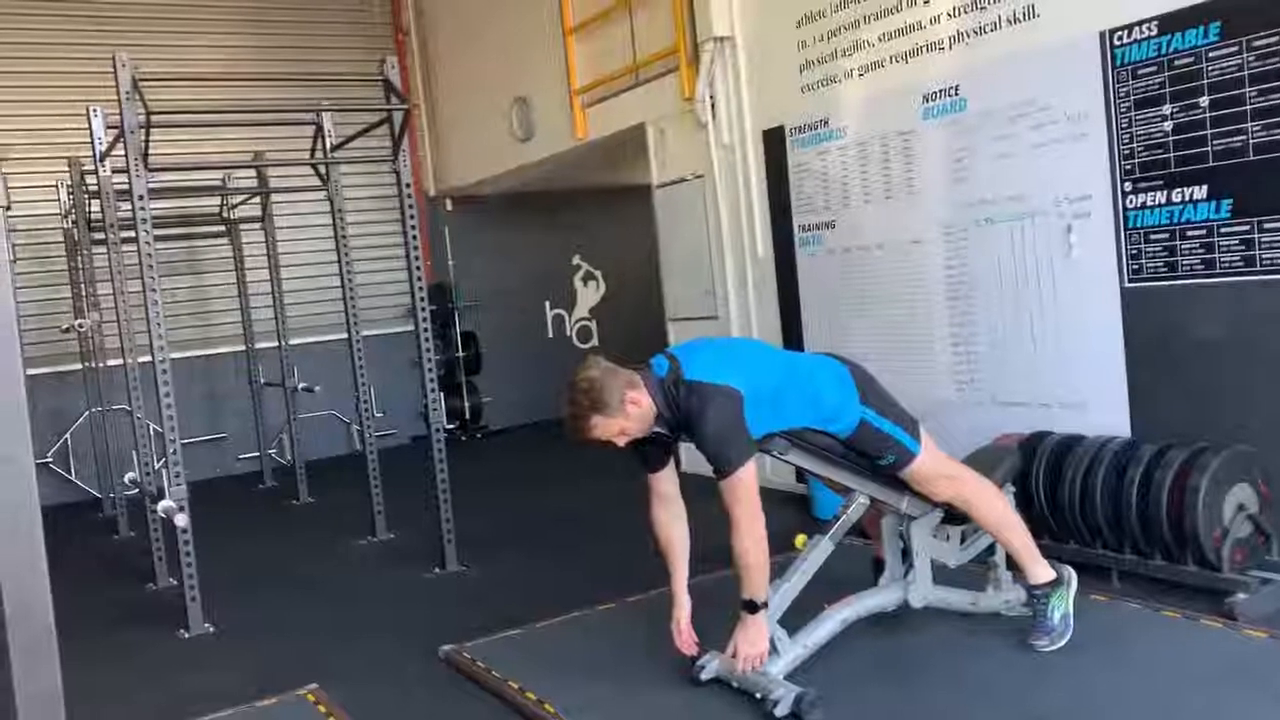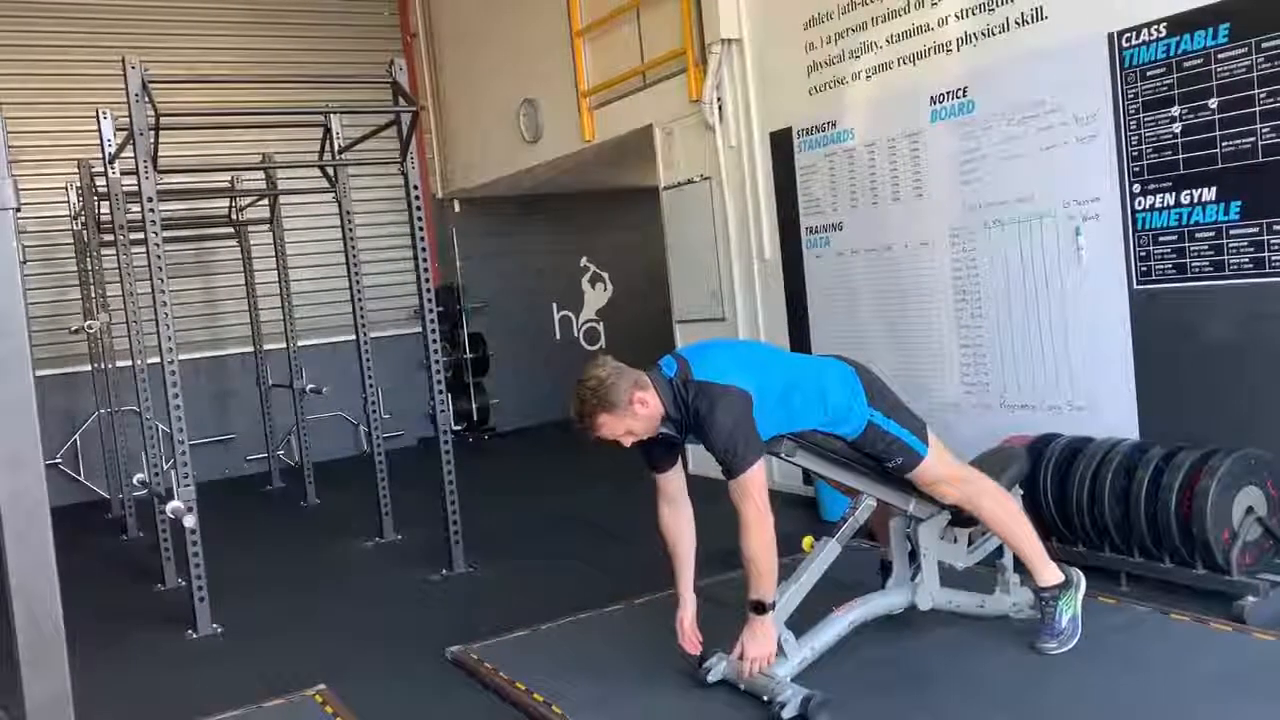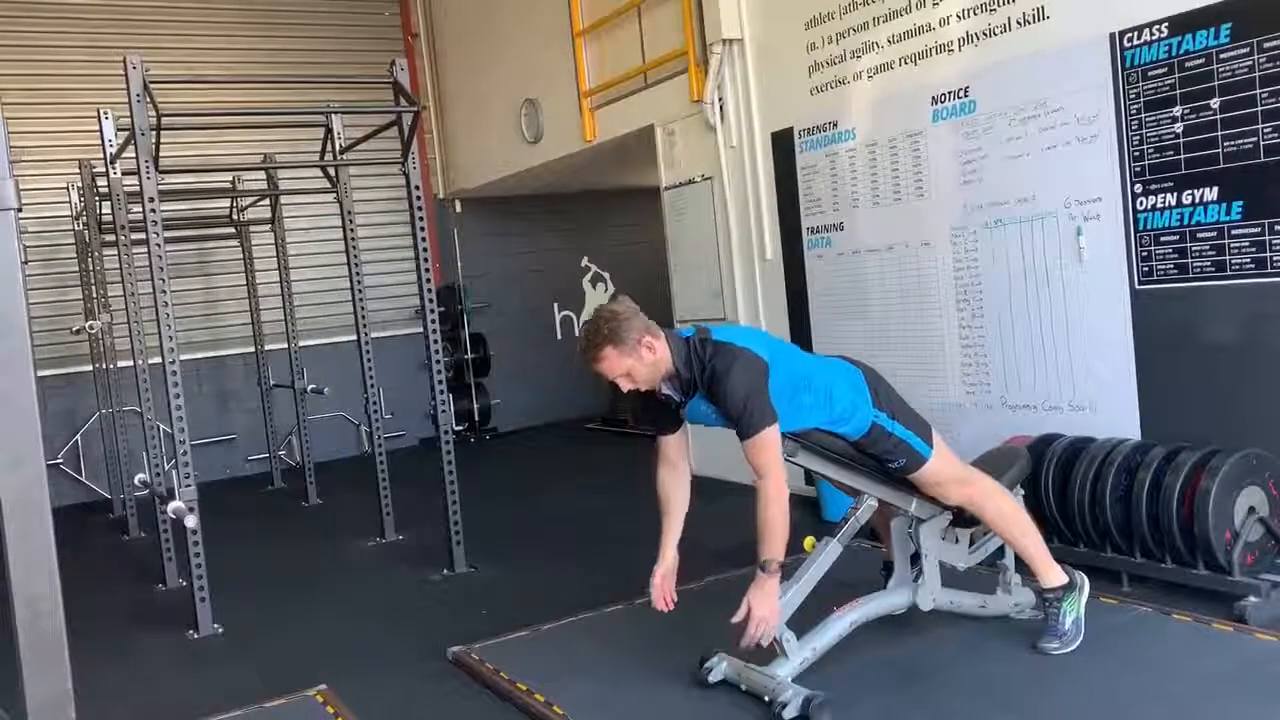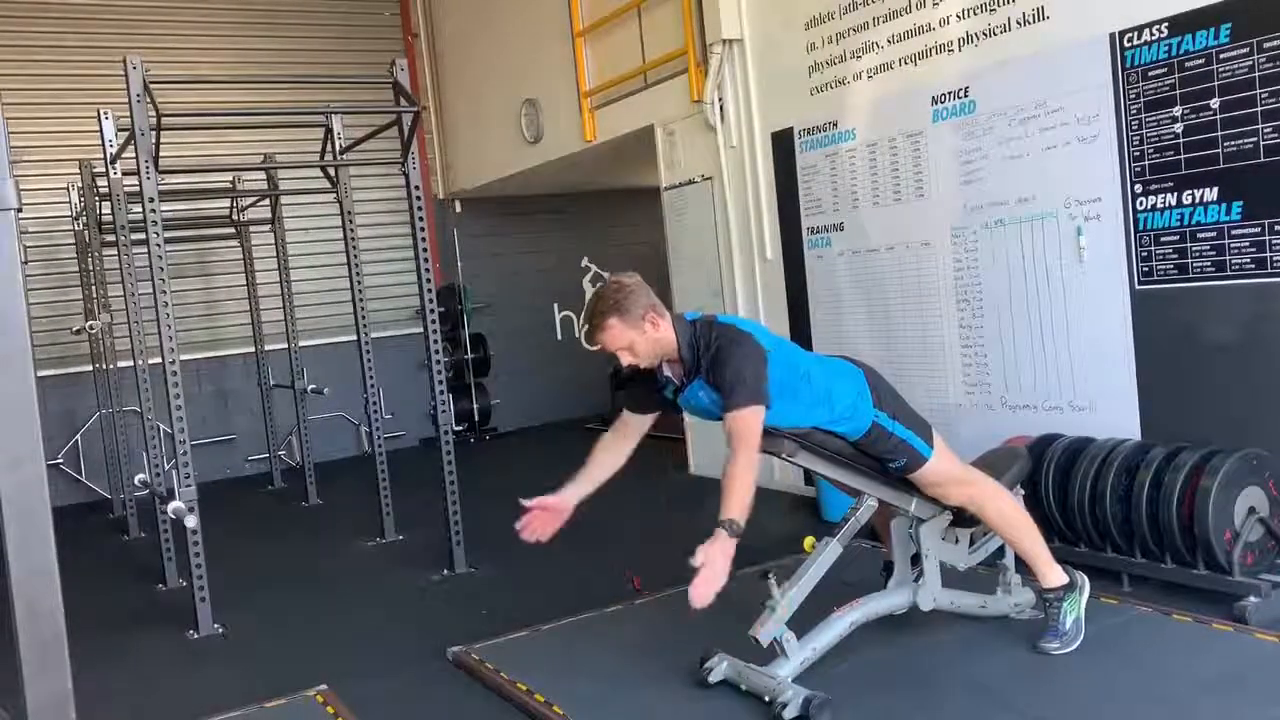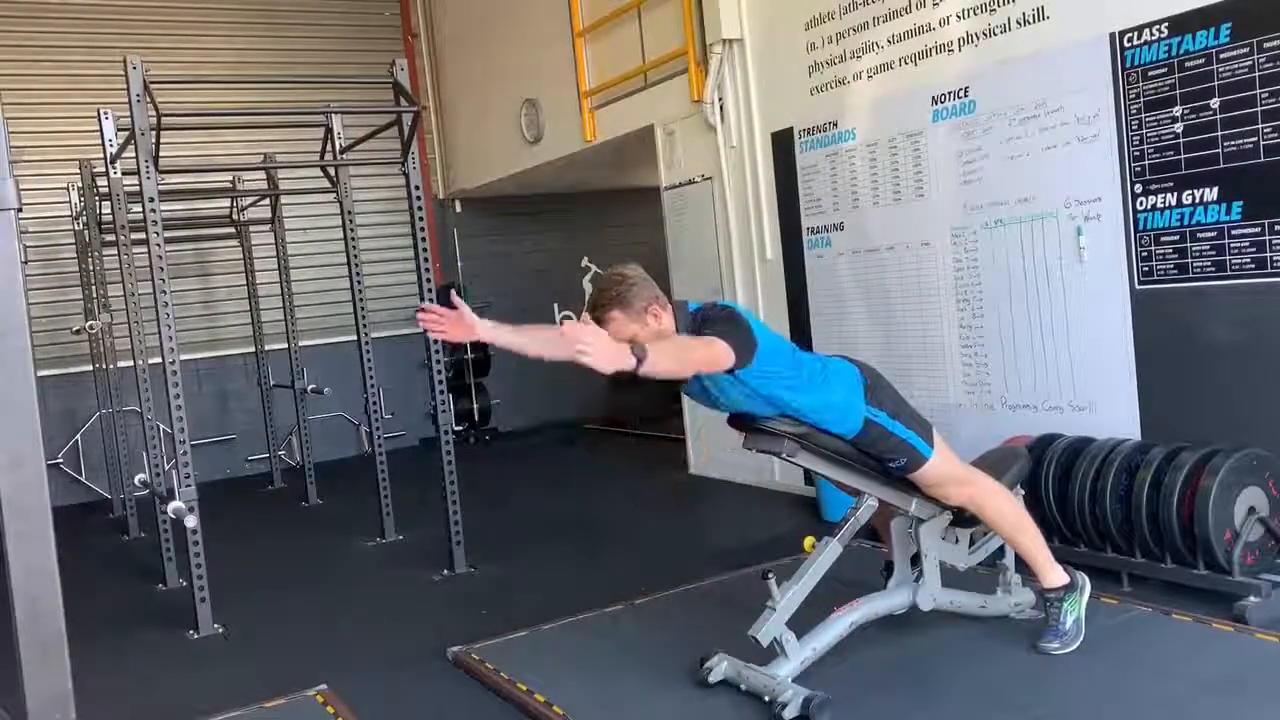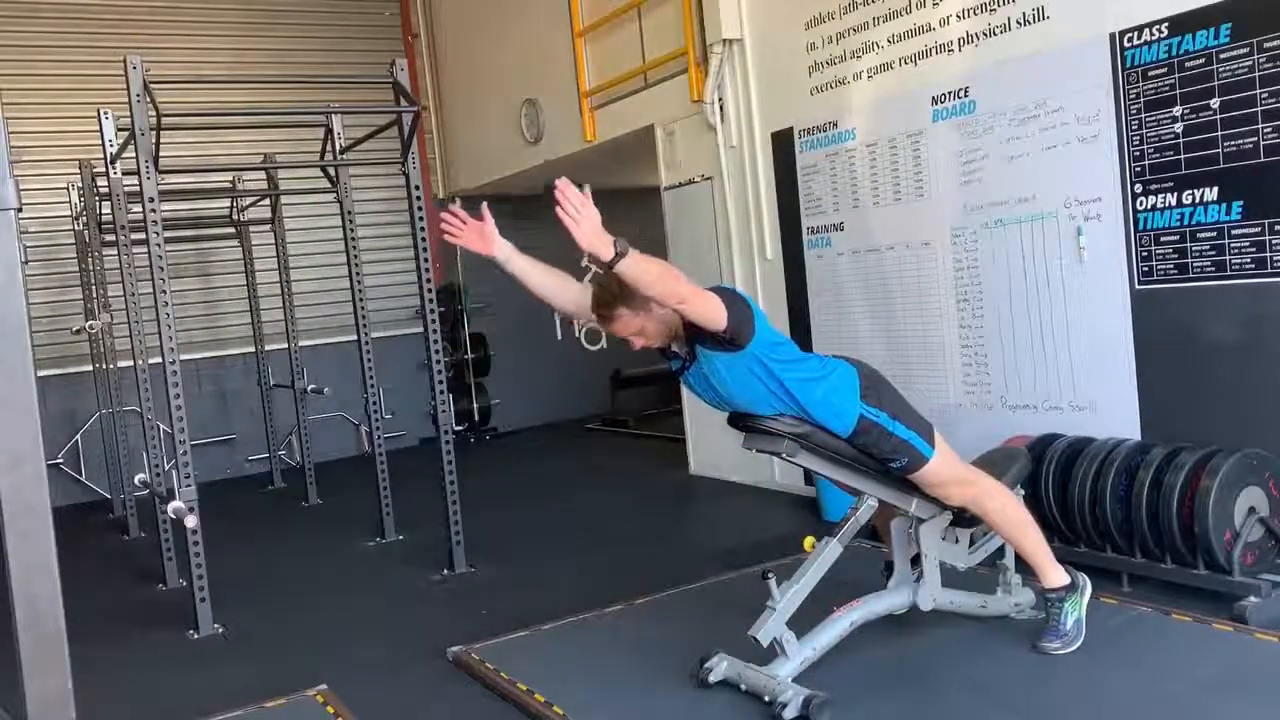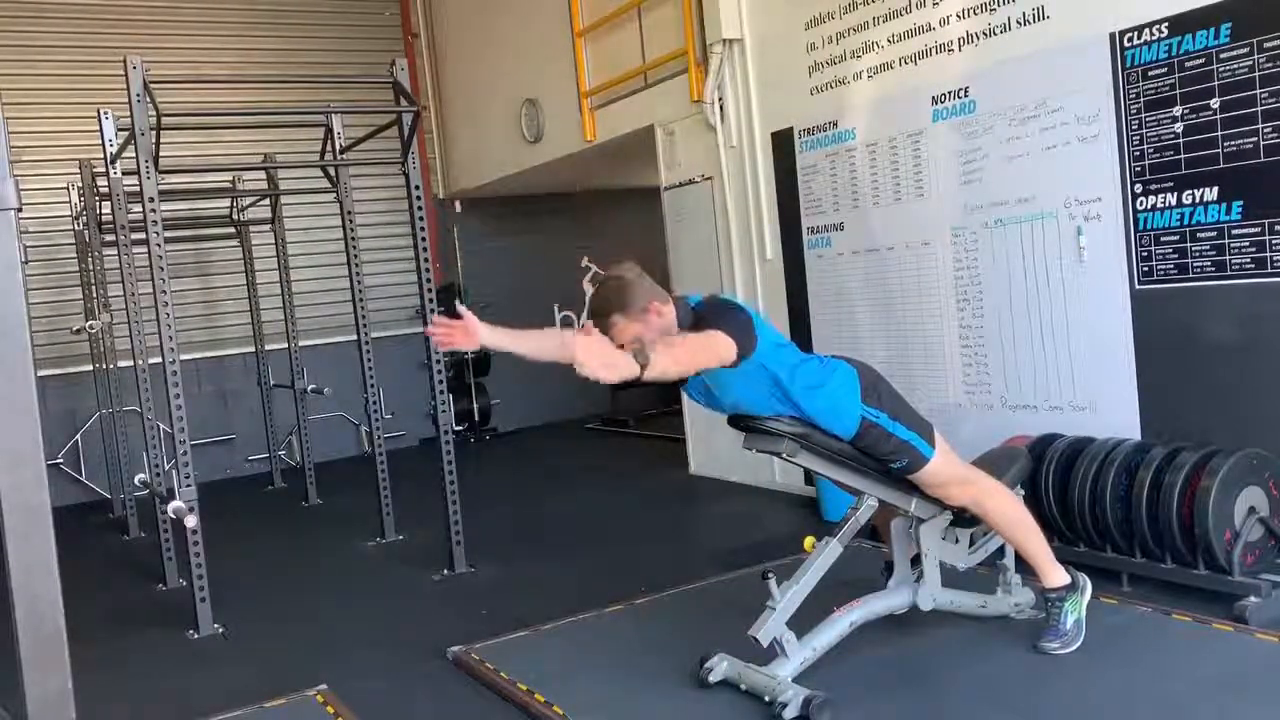
dt=0.7s
person 1, frame 1
left shoulder: (706, 404)
right shoulder: (643, 400)
left elbow: (746, 517)
right elbow: (665, 502)
left wrist: (752, 616)
right wrist: (680, 596)
left hip: (838, 396)
right hip: (805, 409)
left knee: (941, 480)
left ankle: (1046, 581)
person 1, frame 2
left shoulder: (715, 403)
right shoulder: (652, 402)
left elbow: (755, 516)
right elbow: (673, 501)
left wrist: (760, 616)
right wrist: (686, 596)
left hip: (848, 399)
right hip: (815, 410)
left knee: (951, 483)
left ankle: (1056, 584)
person 1, frame 3
left shoulder: (728, 367)
right shoulder: (657, 383)
left elbow: (772, 479)
right elbow: (672, 463)
left wrist: (767, 579)
right wrist: (667, 554)
left hip: (853, 401)
right hip: (815, 420)
left knee: (955, 485)
left ankle: (1058, 585)
person 1, frame 4
left shoulder: (728, 348)
right shoulder: (657, 370)
left elbow: (744, 450)
right elbow: (623, 435)
left wrist: (724, 539)
right wrist: (567, 499)
left hip: (856, 402)
right hip: (813, 422)
left knee: (956, 485)
left ankle: (1059, 585)
person 1, frame 5
left shoulder: (721, 324)
right shoulder: (663, 338)
left elbow: (698, 357)
right elbow: (568, 342)
left wrist: (626, 358)
right wrist: (482, 328)
left hip: (855, 402)
right hip: (817, 421)
left knee: (956, 485)
left ankle: (1060, 586)
right ankle: (912, 572)
person 1, frame 6
left shoulder: (724, 311)
right shoulder: (665, 329)
left elbow: (678, 289)
right elbow: (570, 296)
left wrist: (606, 248)
right wrist: (498, 249)
left hip: (853, 401)
right hip: (822, 422)
left knee: (957, 485)
right knee: (875, 501)
left ankle: (1061, 586)
person 1, frame 7
left shoulder: (719, 318)
right shoulder: (649, 334)
left elbow: (697, 354)
right elbow: (573, 345)
left wrist: (632, 367)
right wrist: (490, 335)
left hip: (852, 402)
right hip: (819, 422)
left knee: (957, 485)
left ankle: (1062, 588)
right ankle: (915, 569)
